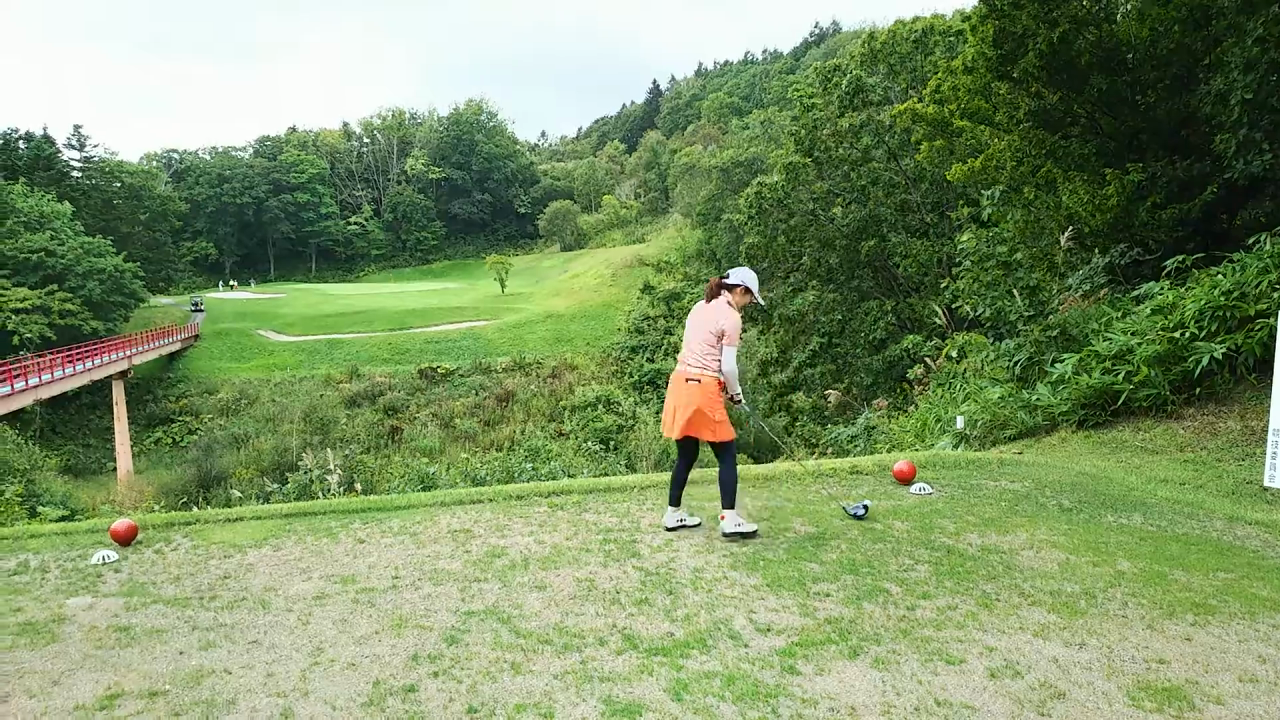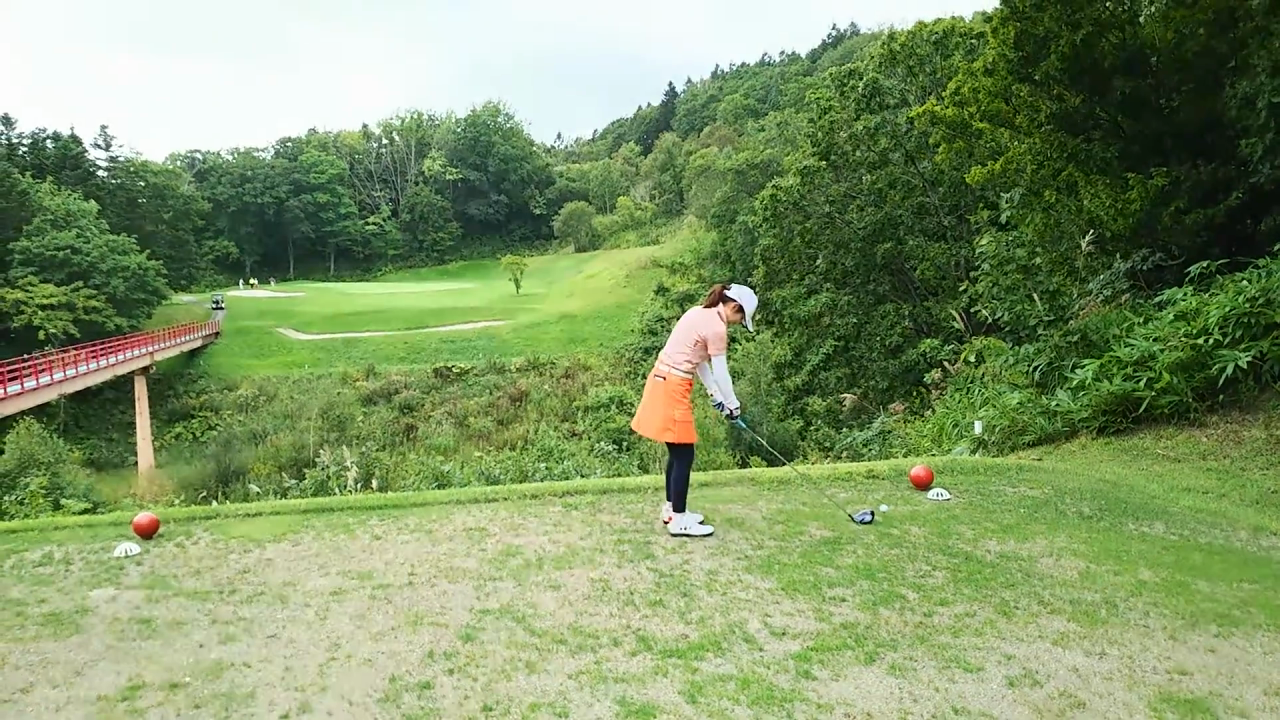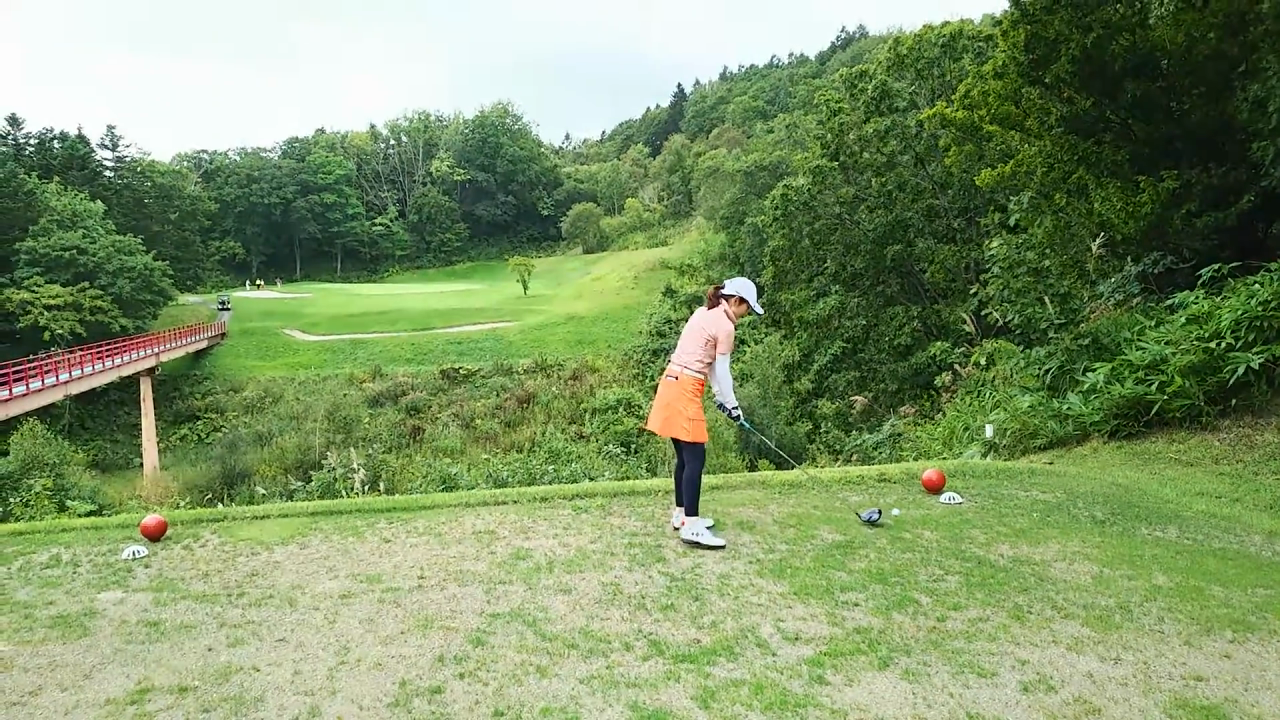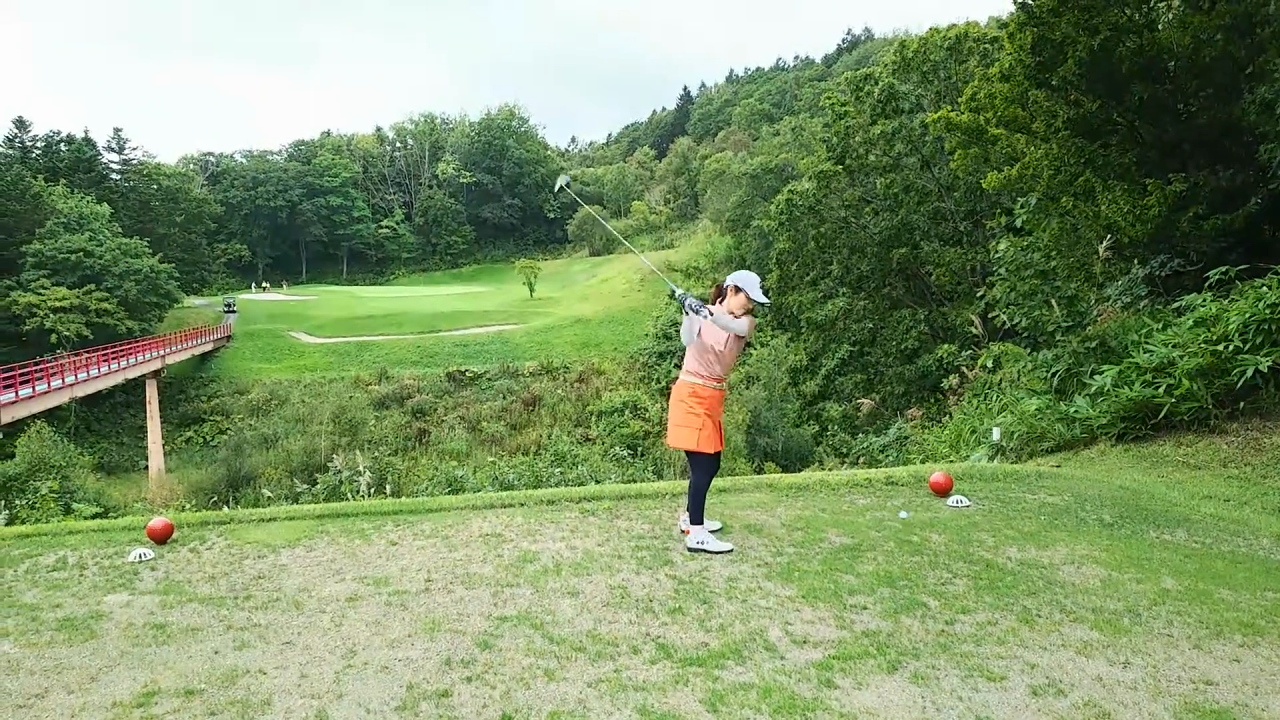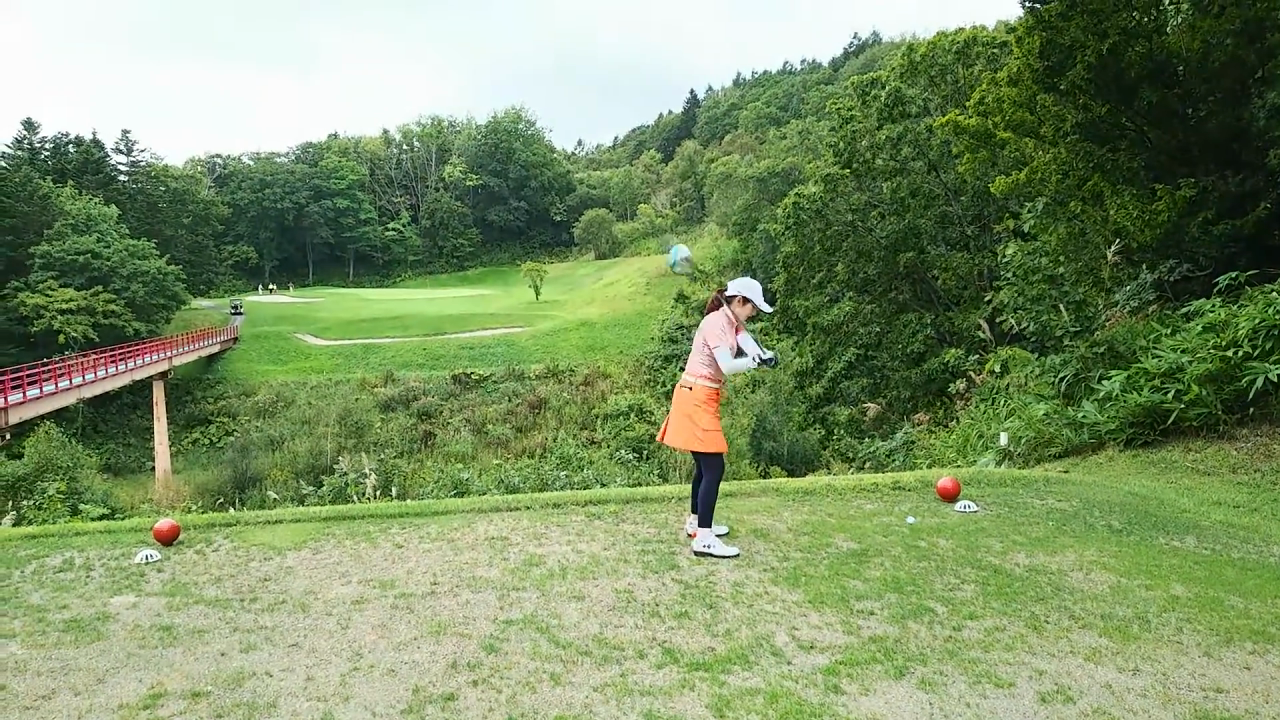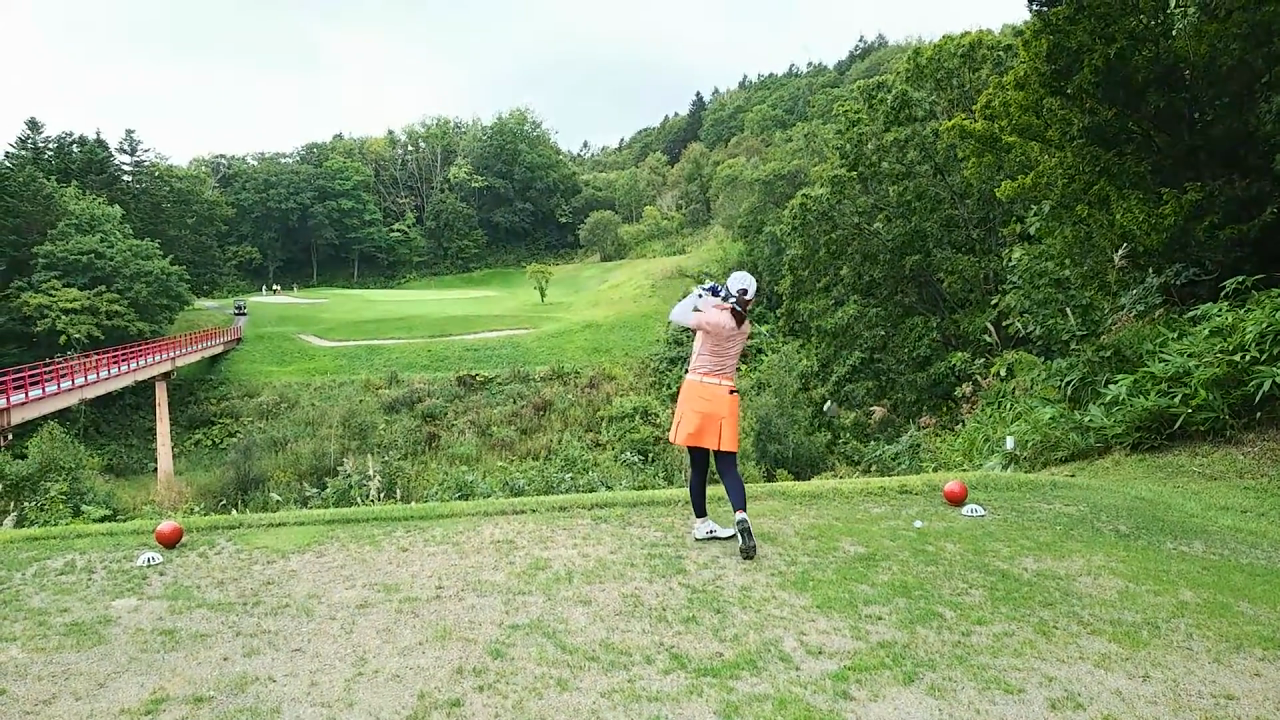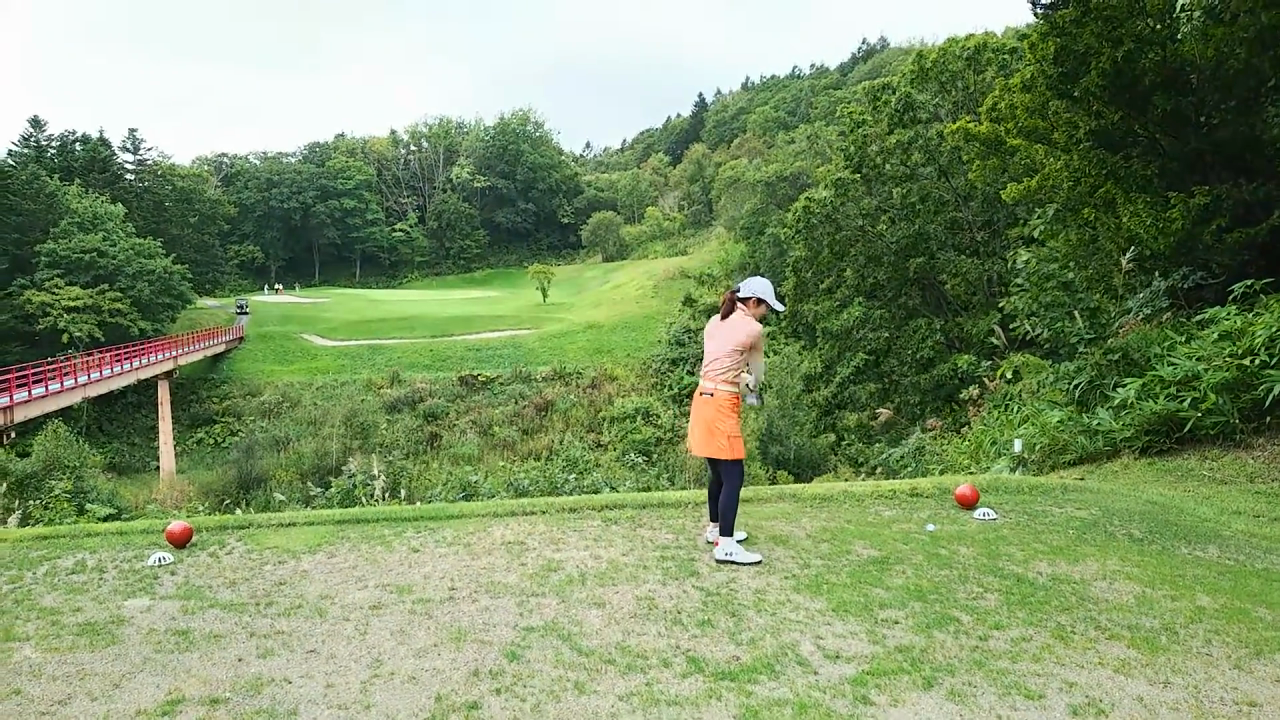
dt=0.7s
person 1, frame 1
left shoulder: (701, 307)
right shoulder: (730, 317)
right elbow: (728, 366)
left wrist: (720, 381)
right wrist: (735, 392)
left hip: (681, 383)
right hip: (702, 389)
left knee: (686, 456)
right knee: (726, 454)
left ankle: (673, 514)
right ankle: (729, 517)
person 1, frame 2
left shoulder: (699, 313)
right shoulder: (716, 327)
right elbow: (721, 373)
left wrist: (715, 395)
right wrist: (733, 405)
left hip: (662, 382)
right hip: (672, 387)
left knee: (677, 453)
right knee: (684, 455)
left ankle: (671, 509)
right ankle: (679, 520)
person 1, frame 3
left shoulder: (703, 313)
right shoulder: (725, 326)
right elbow: (722, 371)
left wrist: (718, 394)
right wrist: (731, 404)
left hip: (673, 383)
right hip: (684, 389)
left knee: (685, 456)
right knee: (695, 458)
left ankle: (682, 513)
right ankle: (691, 527)
person 1, frame 4
left shoulder: (746, 322)
right shoulder: (702, 310)
left elbow: (734, 327)
right elbow: (687, 340)
left wrist: (705, 312)
right wrist: (689, 313)
left hip: (714, 397)
right hip: (691, 394)
left knee: (711, 463)
right knee: (701, 465)
left ankle: (690, 517)
right ankle: (696, 534)
person 1, frame 5
left shoulder: (733, 323)
right shoulder: (716, 323)
left elbow: (747, 343)
right elbow: (727, 366)
left wrist: (760, 354)
right wrist: (754, 359)
left hip: (699, 397)
right hip: (698, 397)
left knee: (705, 464)
right knee: (713, 467)
left ankle: (696, 521)
right ankle: (704, 538)
person 1, frame 6
left shoulder: (715, 320)
right shoulder: (743, 325)
left elbow: (676, 316)
right elbow: (709, 306)
left wrist: (700, 291)
right wrist: (705, 295)
left hip: (697, 393)
right hip: (724, 397)
left knee: (698, 465)
right knee: (727, 466)
left ankle: (702, 524)
right ankle: (741, 515)
person 1, frame 7
left shoulder: (716, 323)
right shoulder: (752, 328)
right elbow: (756, 368)
left wrist: (742, 381)
right wrist: (751, 383)
left hip: (707, 398)
right hip: (721, 403)
left knee: (720, 472)
right knee: (734, 475)
left ankle: (715, 528)
right ankle: (725, 545)
